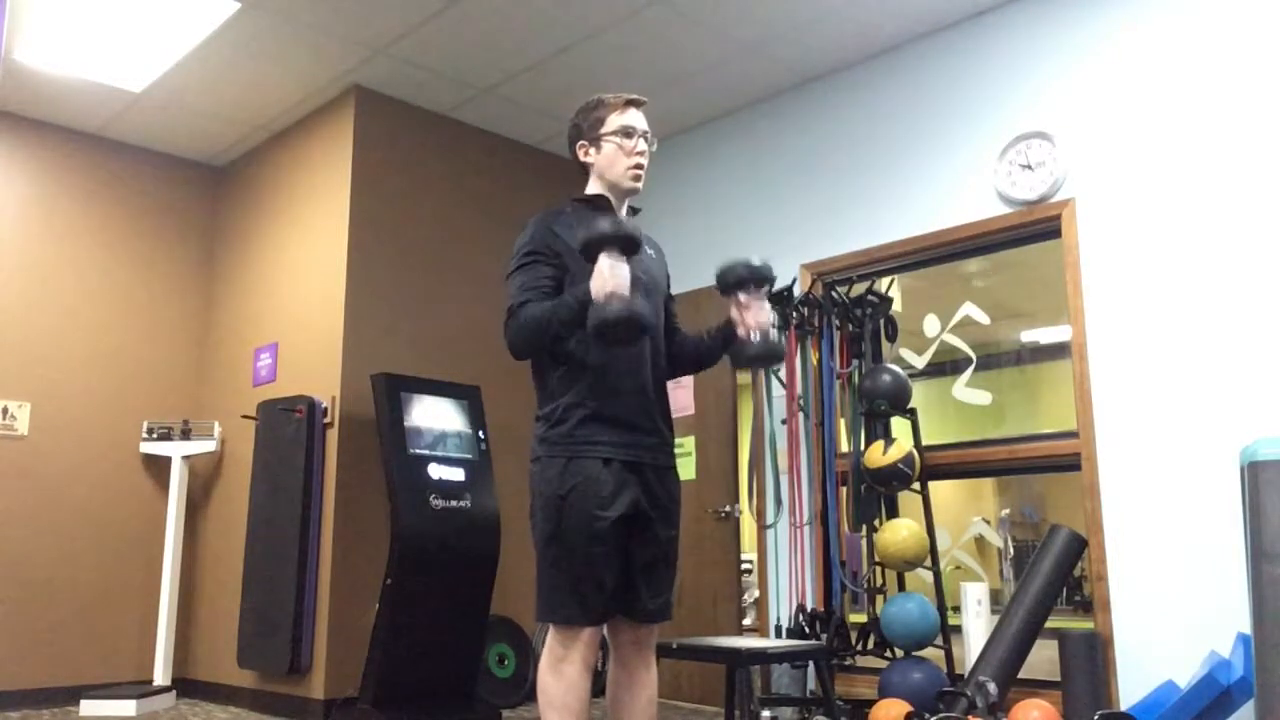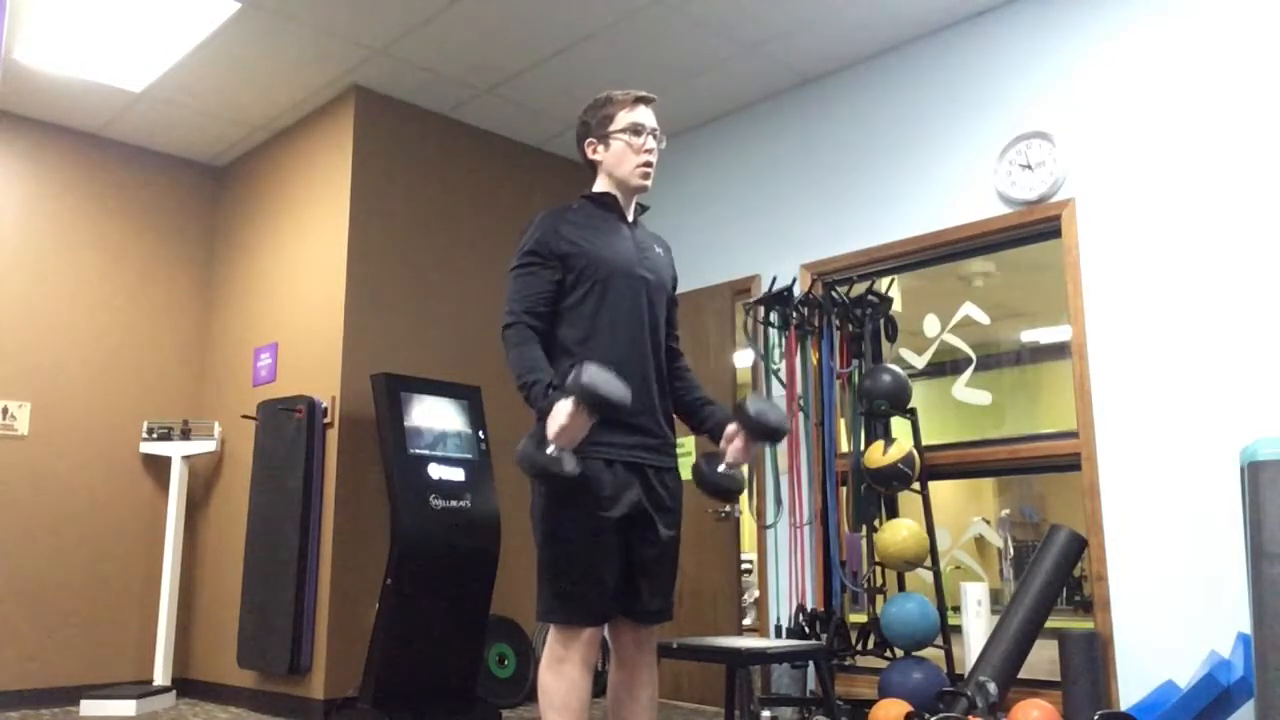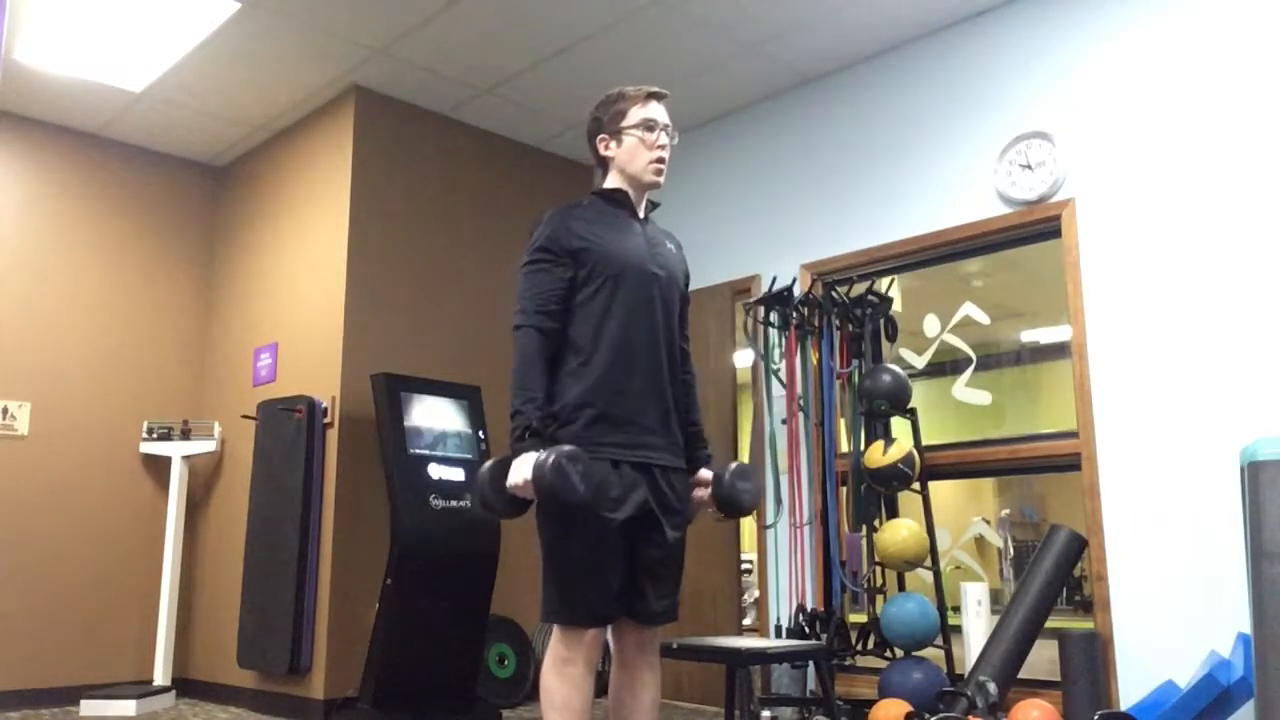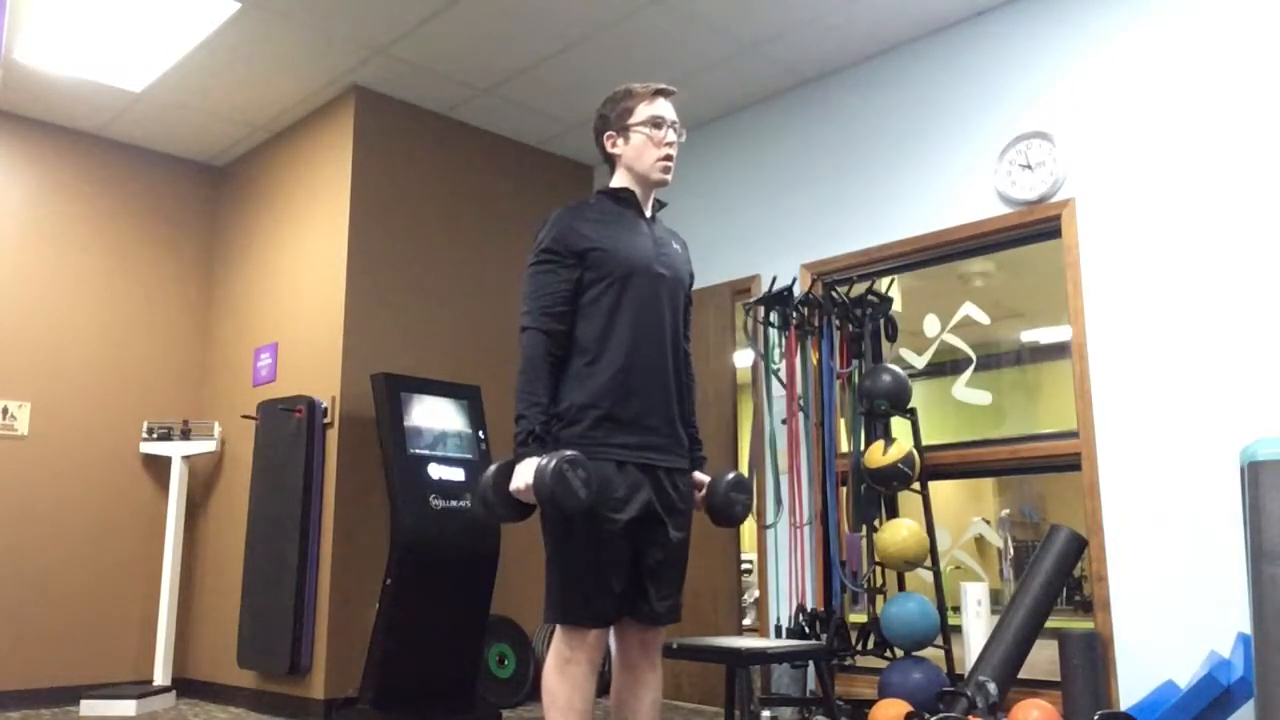
dt=0.5s
person 1, frame 1
left shoulder: (649, 249)
right shoulder: (553, 230)
right elbow: (520, 329)
left wrist: (728, 333)
right wrist: (587, 296)
left hip: (650, 462)
right hip: (579, 457)
left knee: (639, 632)
right knee: (575, 630)
person 1, frame 2
left shoulder: (658, 250)
right shoulder: (558, 230)
right elbow: (519, 331)
left wrist: (718, 423)
right wrist: (550, 400)
left hip: (653, 463)
right hip: (583, 460)
left knee: (640, 632)
right knee: (576, 629)
person 1, frame 3
left shoulder: (669, 247)
right shoulder: (568, 227)
right elbow: (533, 338)
left wrist: (699, 457)
right wrist: (528, 442)
left hip: (661, 466)
right hip: (587, 460)
left knee: (643, 634)
right knee: (579, 631)
person 1, frame 4
left shoulder: (674, 246)
right shoulder: (574, 227)
right elbow: (539, 341)
left wrist: (696, 460)
right wrist: (530, 447)
left hip: (663, 469)
right hip: (592, 462)
left knee: (646, 633)
right knee: (582, 630)
